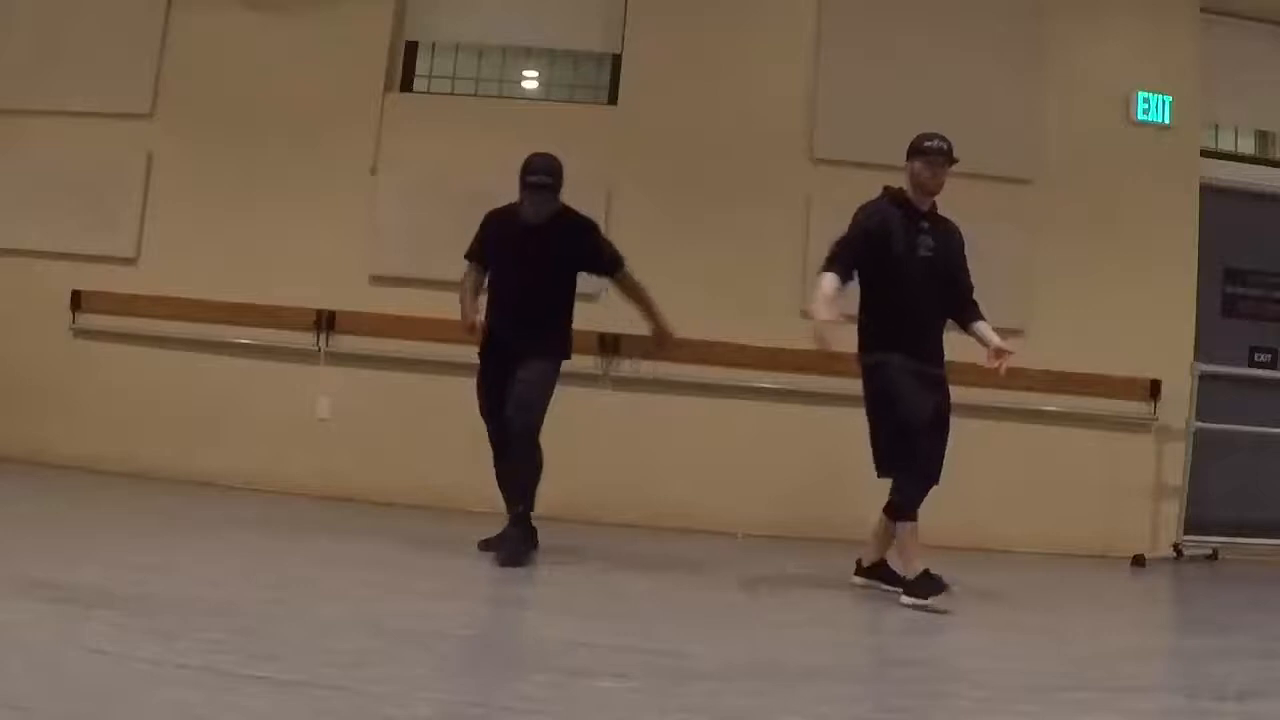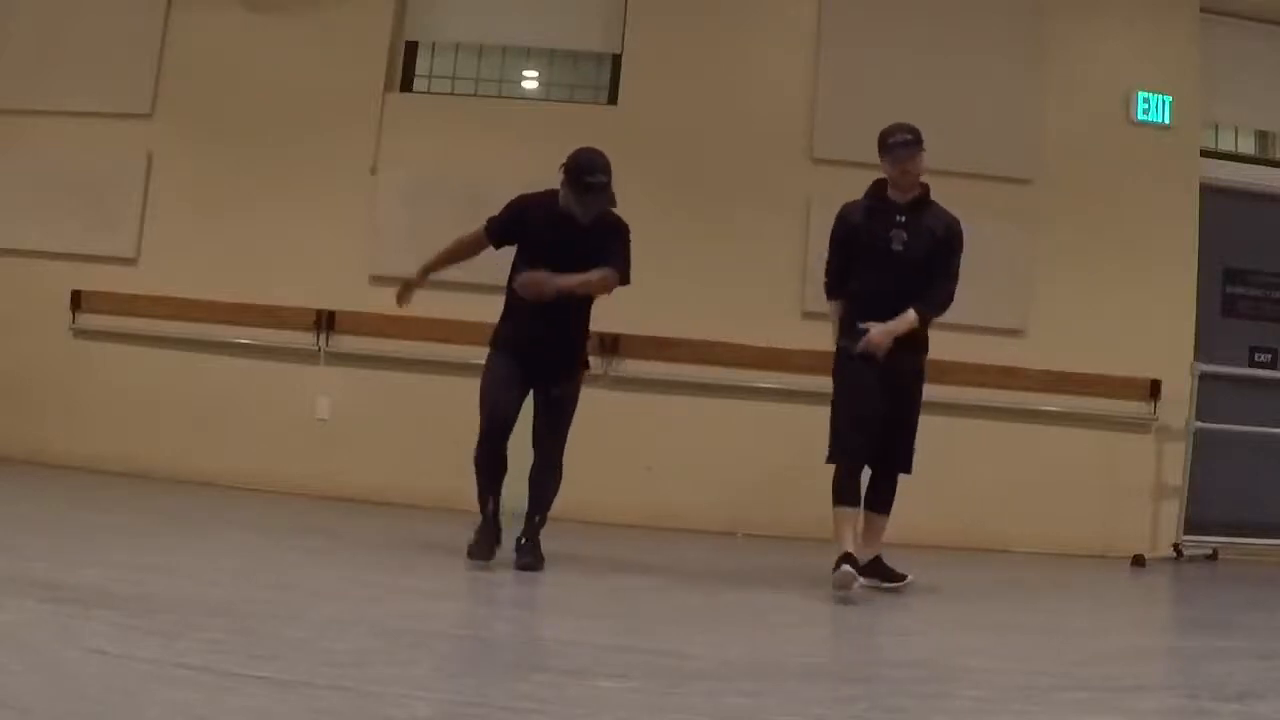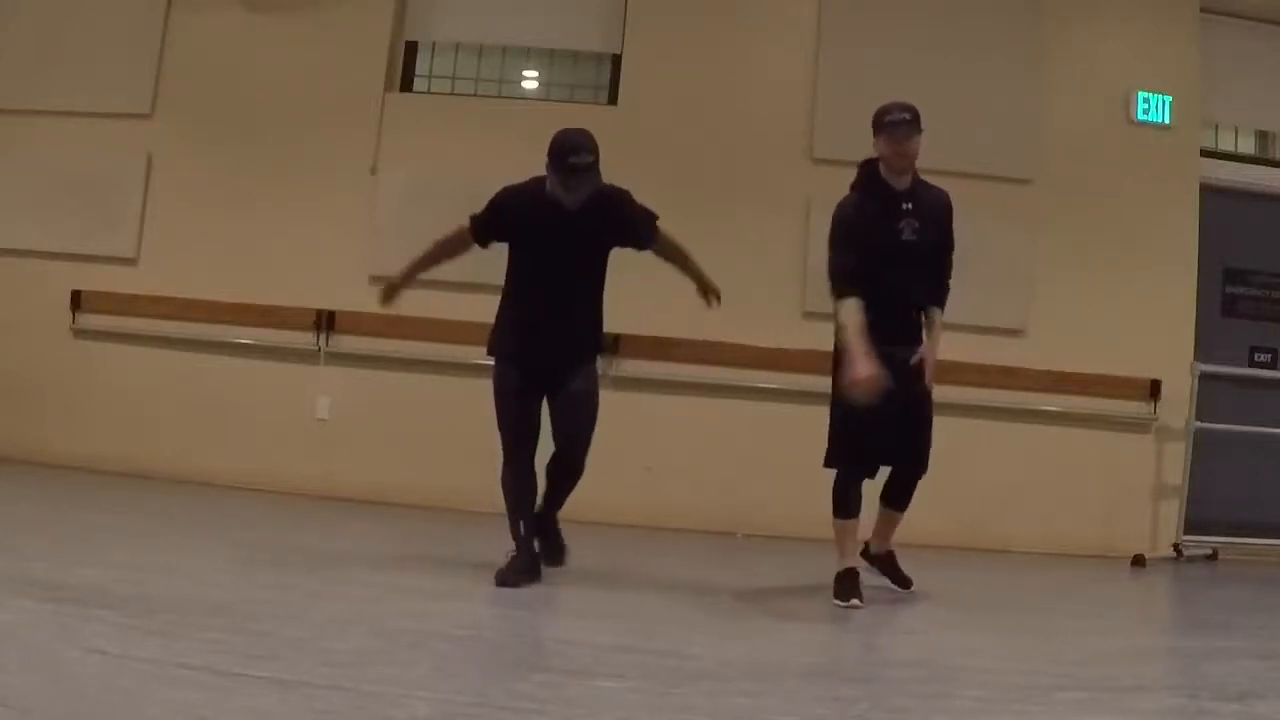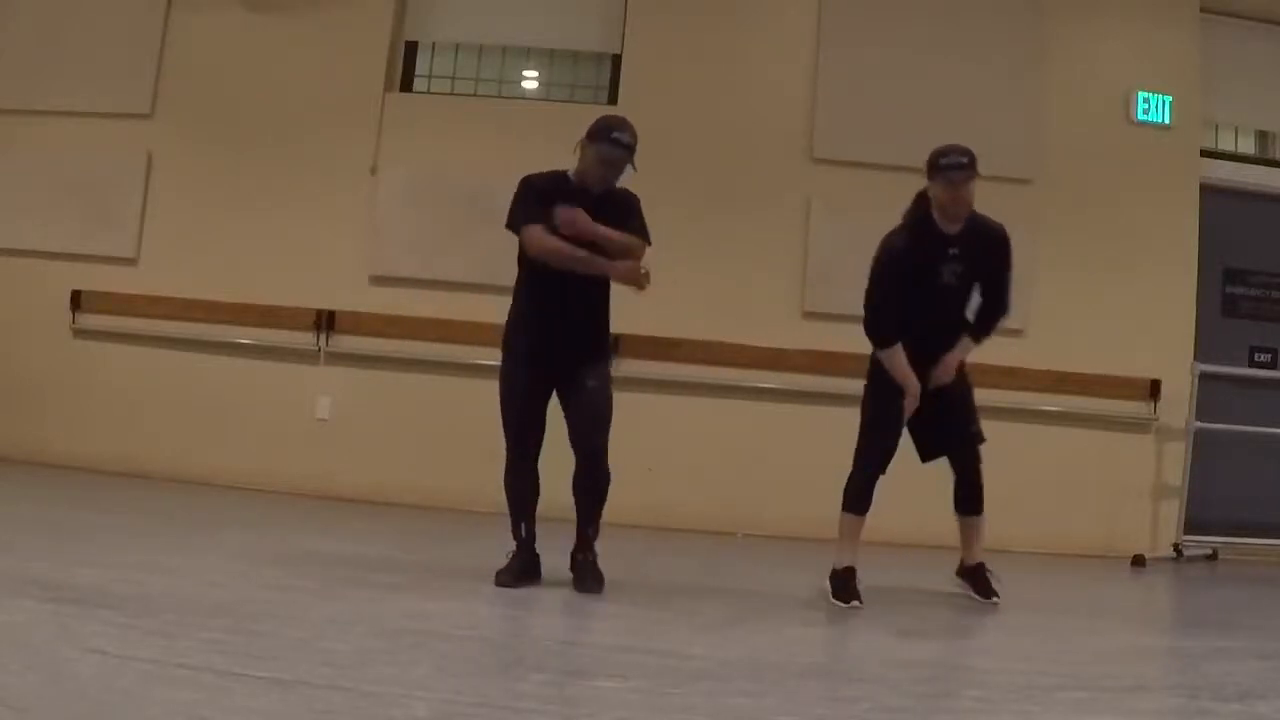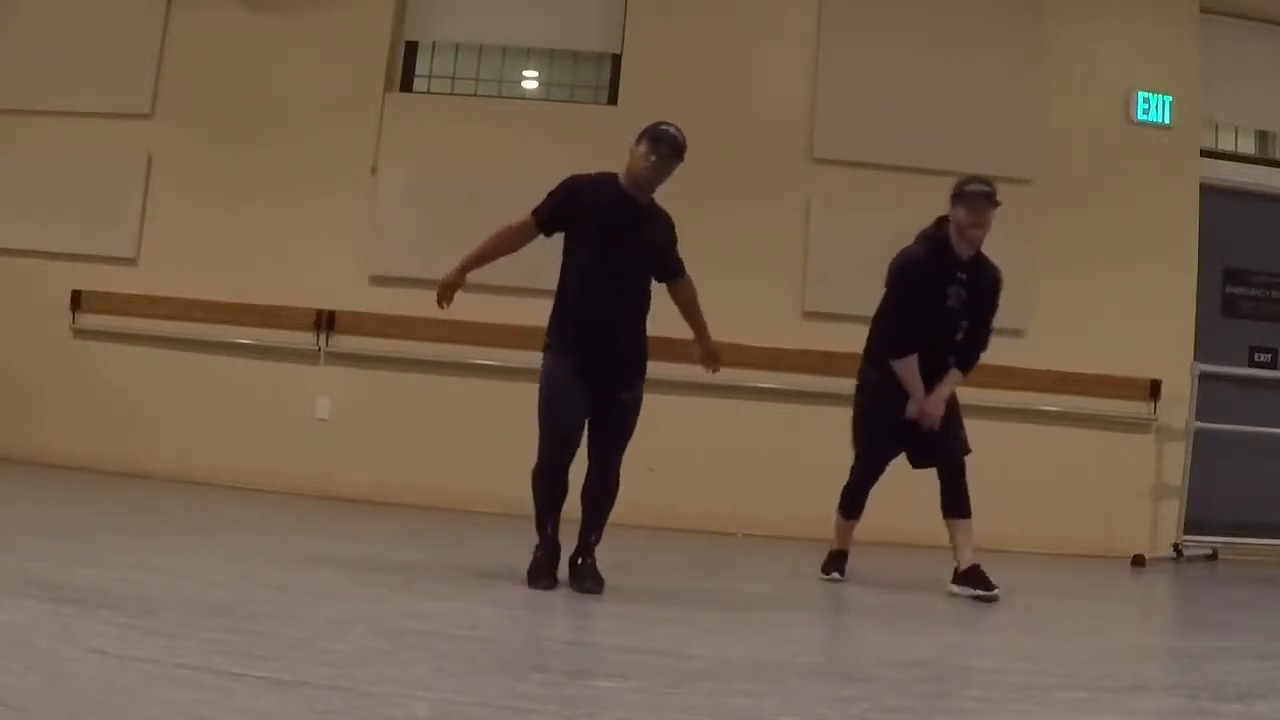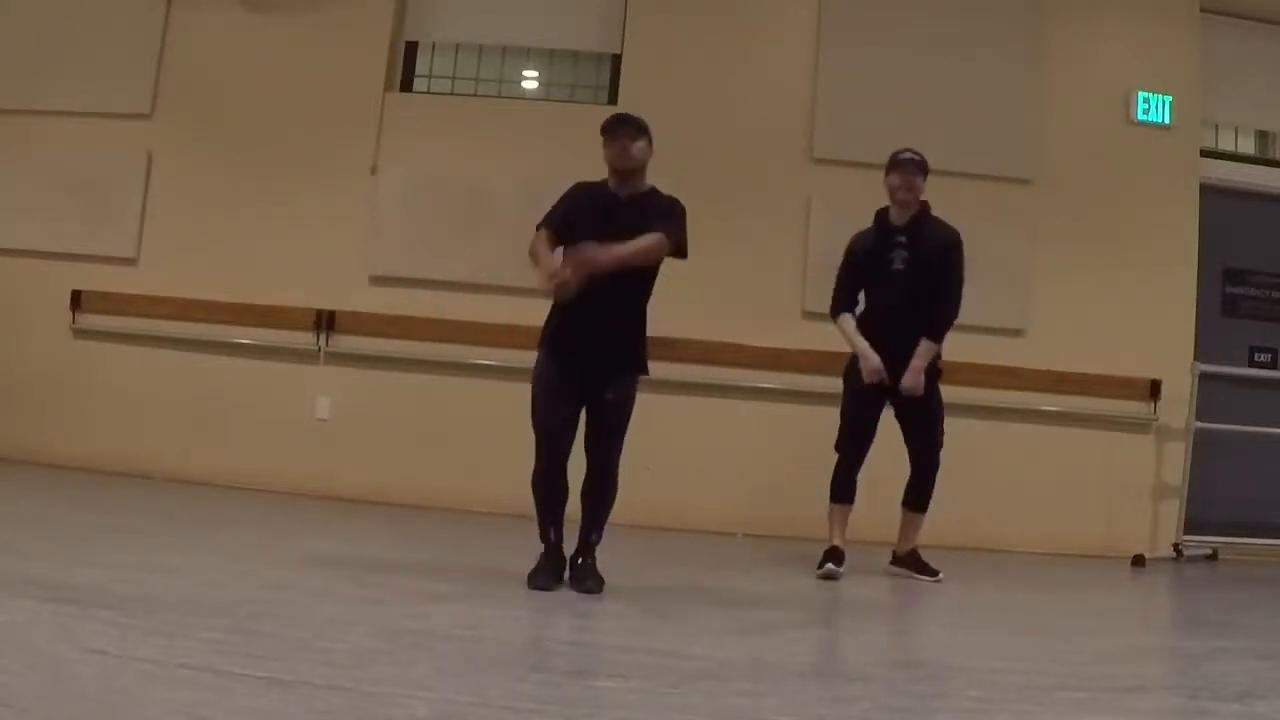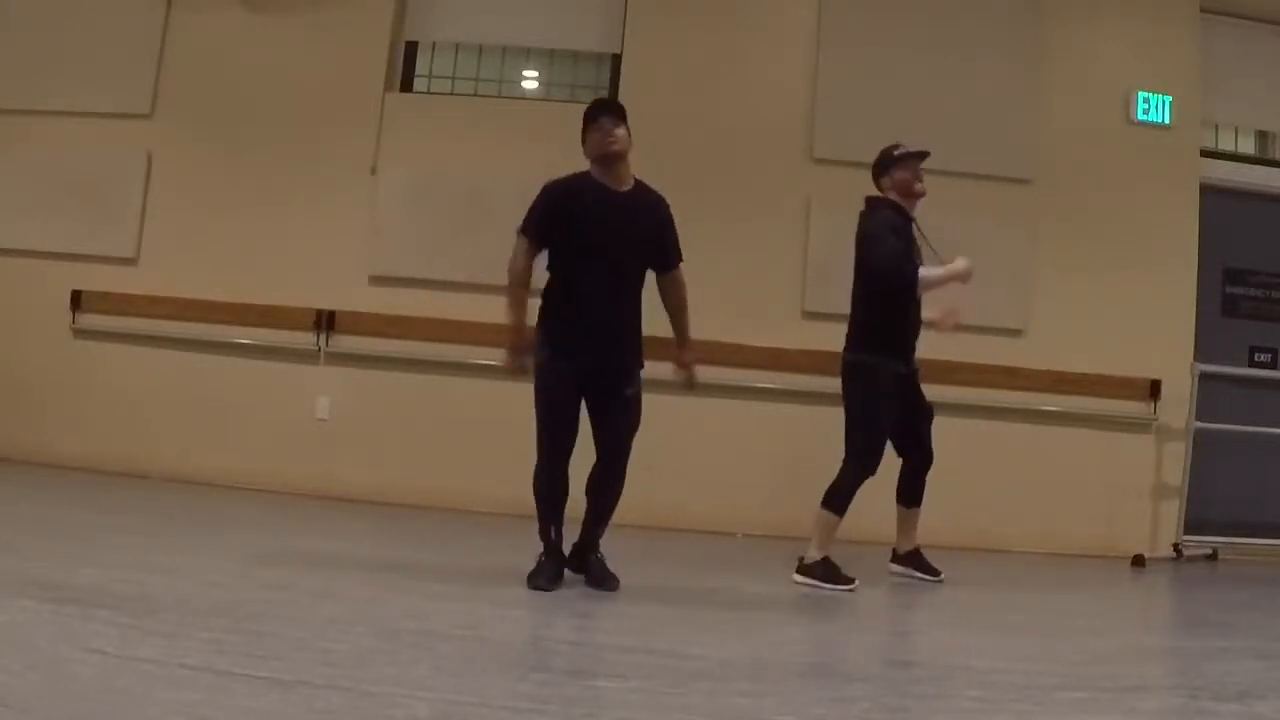
dt=0.7s
person 1, frame 1
left shoulder: (577, 230)
right shoulder: (497, 223)
left elbow: (620, 274)
right elbow: (474, 272)
left wrist: (654, 318)
right wrist: (469, 307)
left hip: (542, 350)
right hip: (496, 347)
left knee: (522, 428)
right knee: (500, 436)
left ankle: (520, 526)
right ankle: (518, 524)
person 1, frame 2
left shoulder: (612, 230)
right shoulder: (530, 209)
left elbow: (606, 280)
right elbow: (478, 240)
left wrist: (557, 284)
right wrist: (423, 272)
left hip: (565, 357)
right hip: (512, 347)
left knee: (549, 449)
right knee: (493, 433)
left ankle: (530, 536)
right ankle: (489, 520)
person 1, frame 3
left shoulder: (613, 205)
right shoulder: (515, 201)
left elbow: (659, 241)
right elbow: (464, 237)
left wrist: (699, 278)
right wrist: (407, 276)
left hip: (575, 354)
right hip: (516, 349)
left knee: (574, 448)
right knee: (517, 451)
left ankle: (546, 517)
right ankle: (524, 549)
person 1, frame 4
left shoulder: (624, 205)
right shoulder: (537, 188)
left elbow: (637, 250)
right elbow: (538, 244)
left wrist: (590, 230)
right wrist: (606, 266)
left hip: (587, 352)
right hip: (527, 346)
left knee: (593, 452)
right knee: (521, 453)
left ankle: (585, 552)
right ankle: (524, 552)
person 1, frame 5
left shoulder: (660, 225)
right shoulder: (583, 191)
left elbow: (678, 280)
right elbow: (524, 230)
left wrist: (704, 339)
right wrist: (462, 269)
left hip: (626, 361)
right hip: (569, 350)
left knee: (606, 464)
right knee: (555, 452)
left ankle: (585, 555)
right ankle: (547, 546)
person 1, frame 6
left shoulder: (665, 209)
right shoulder: (580, 197)
left elbow: (654, 247)
right elbow: (540, 241)
left wrist: (607, 257)
right wrist: (551, 266)
left hip: (619, 357)
right hip: (560, 348)
left knee: (603, 461)
right knee: (550, 455)
left ankle: (586, 557)
right ankle: (552, 552)
person 1, frame 7
left shoulder: (652, 208)
right shoulder: (562, 194)
left elbow: (670, 277)
right elbow: (523, 254)
left wrist: (683, 343)
right wrist: (517, 324)
left hip: (620, 354)
right hip: (560, 347)
left knee: (615, 456)
right knee: (554, 453)
left ankle: (588, 550)
right ankle: (551, 551)
person 2, frame 1
left shoulder: (949, 235)
right shoulder: (877, 217)
left elbow: (960, 300)
right elbow: (838, 265)
left wrist: (990, 337)
right wrist: (821, 306)
left hip: (931, 364)
right hip: (887, 359)
left knee: (921, 467)
right knee: (909, 461)
left ankle: (872, 560)
right ankle: (913, 572)
person 2, frame 2
left shoulder: (944, 226)
right shoulder: (855, 216)
left elbow: (941, 294)
right elbow: (838, 282)
left wrist: (894, 329)
right wrist: (842, 333)
left hip: (906, 354)
right hip: (857, 351)
left knee: (892, 459)
right knee: (851, 451)
left ankle: (869, 556)
right ankle: (846, 554)
person 2, frame 3
left shoulder: (937, 204)
right shoulder: (855, 207)
right elbow: (845, 286)
left wrist: (933, 341)
right wrist: (857, 354)
left hip: (910, 352)
right hip: (866, 352)
left knee: (914, 459)
right knee: (854, 460)
left ankle: (879, 547)
right ankle: (846, 567)
person 2, frame 4
left shoulder: (991, 240)
right shoulder: (900, 245)
left elbow: (994, 306)
right elbow: (877, 324)
left wrist: (957, 354)
right wrist: (909, 384)
left hip: (947, 361)
right hip: (893, 365)
left knee: (968, 458)
right knee: (870, 459)
left ankle: (972, 563)
right ankle: (844, 567)
person 2, frame 5
left shoulder: (988, 278)
right shoulder: (913, 262)
left elbow: (973, 345)
right elbow: (896, 337)
left wrist: (938, 395)
right wrist: (916, 396)
left hip: (937, 379)
right hip: (884, 375)
left knee: (953, 464)
right knee: (869, 464)
left ankle: (966, 567)
right ankle: (839, 549)
person 2, frame 6
left shoulder: (943, 240)
right shoulder: (865, 242)
left elbow: (945, 311)
right elbow: (841, 306)
left wrist: (917, 366)
right wrist: (865, 352)
left hip: (918, 366)
right hip: (868, 363)
left knee: (927, 458)
right knee: (851, 452)
left ankle: (905, 551)
right ankle: (836, 548)
person 2, frame 7
left shoulder: (900, 227)
right shoulder: (882, 225)
right elbow: (899, 281)
left wrist: (930, 318)
right wrist: (950, 273)
left hip: (897, 363)
right hip: (871, 362)
left knee: (919, 453)
right knee: (862, 459)
left ankle: (906, 551)
right ankle: (813, 558)
